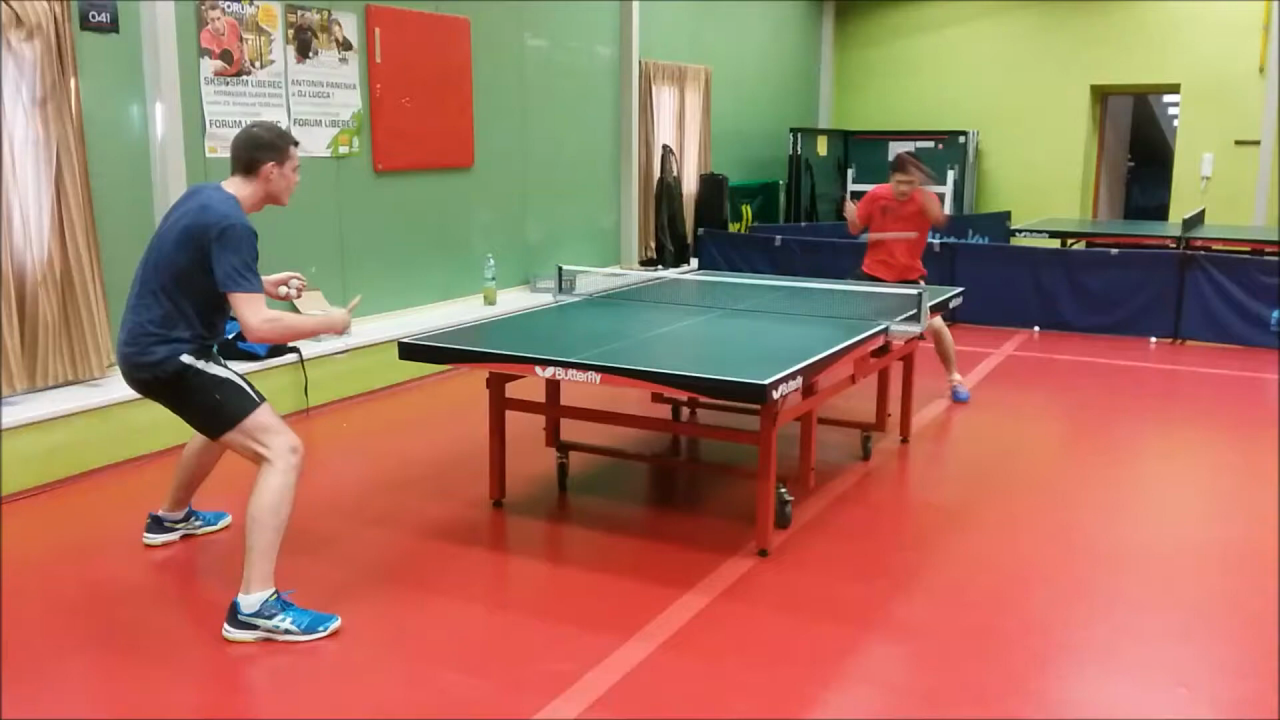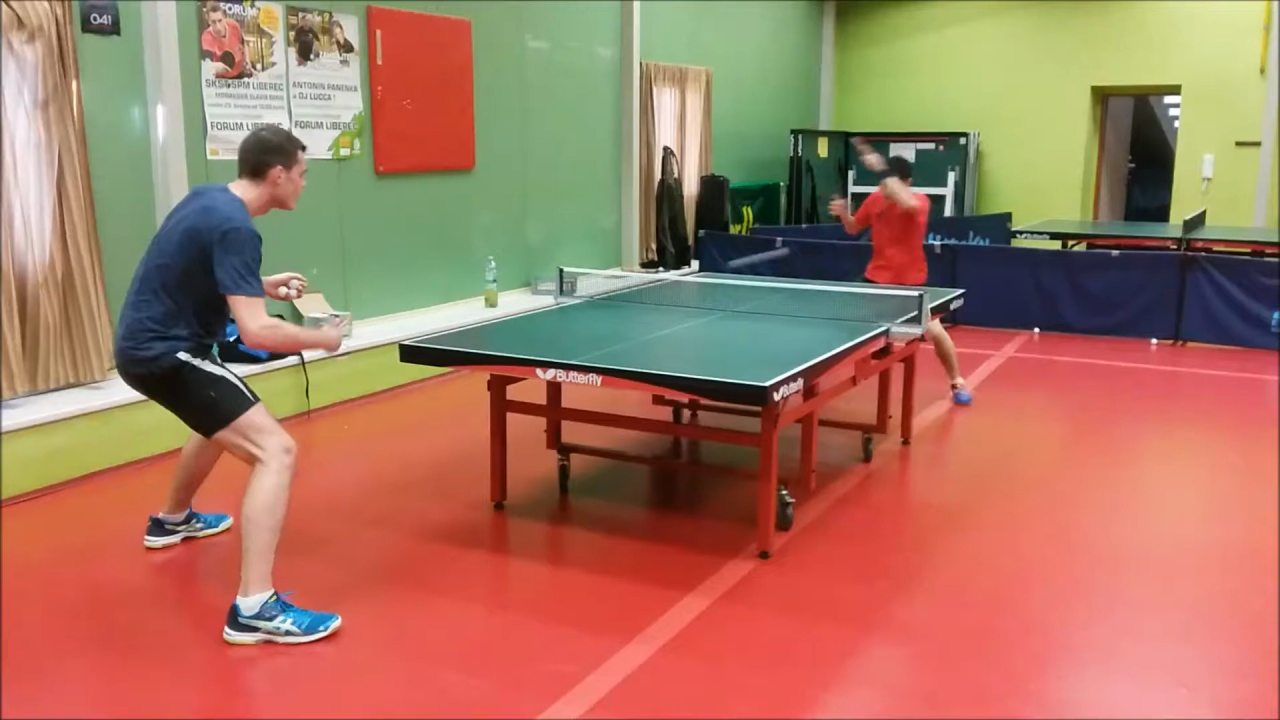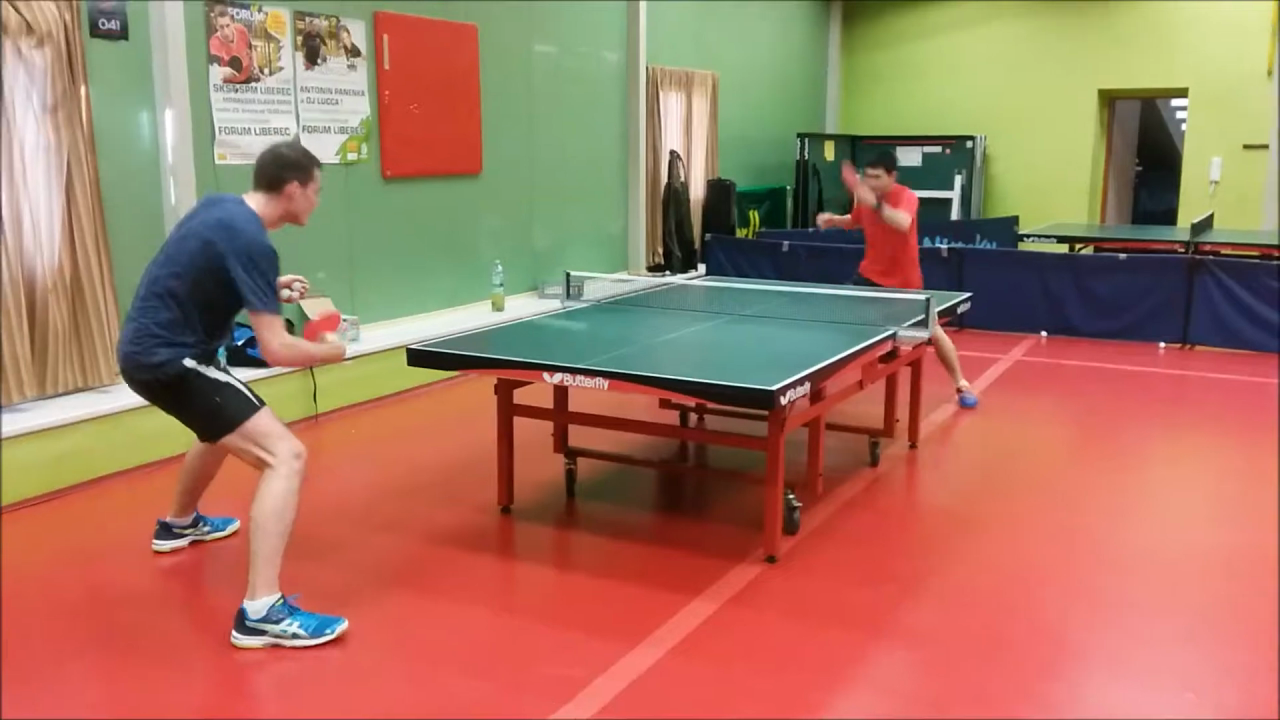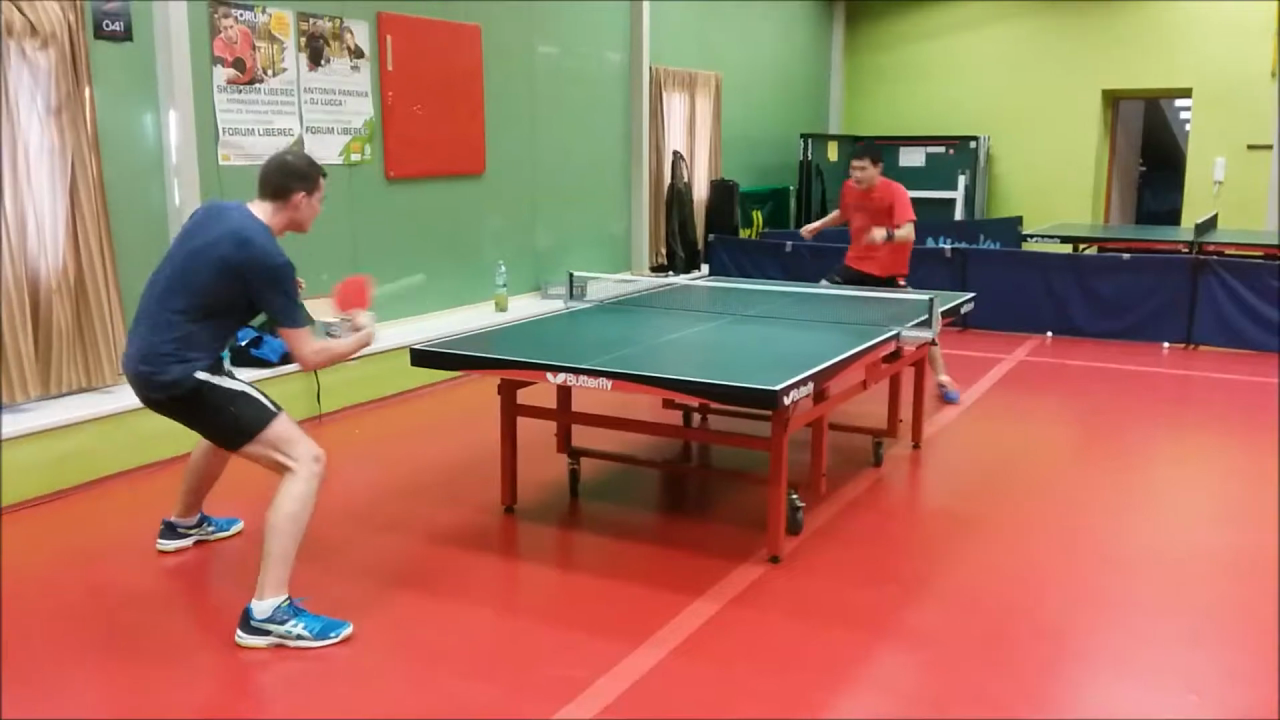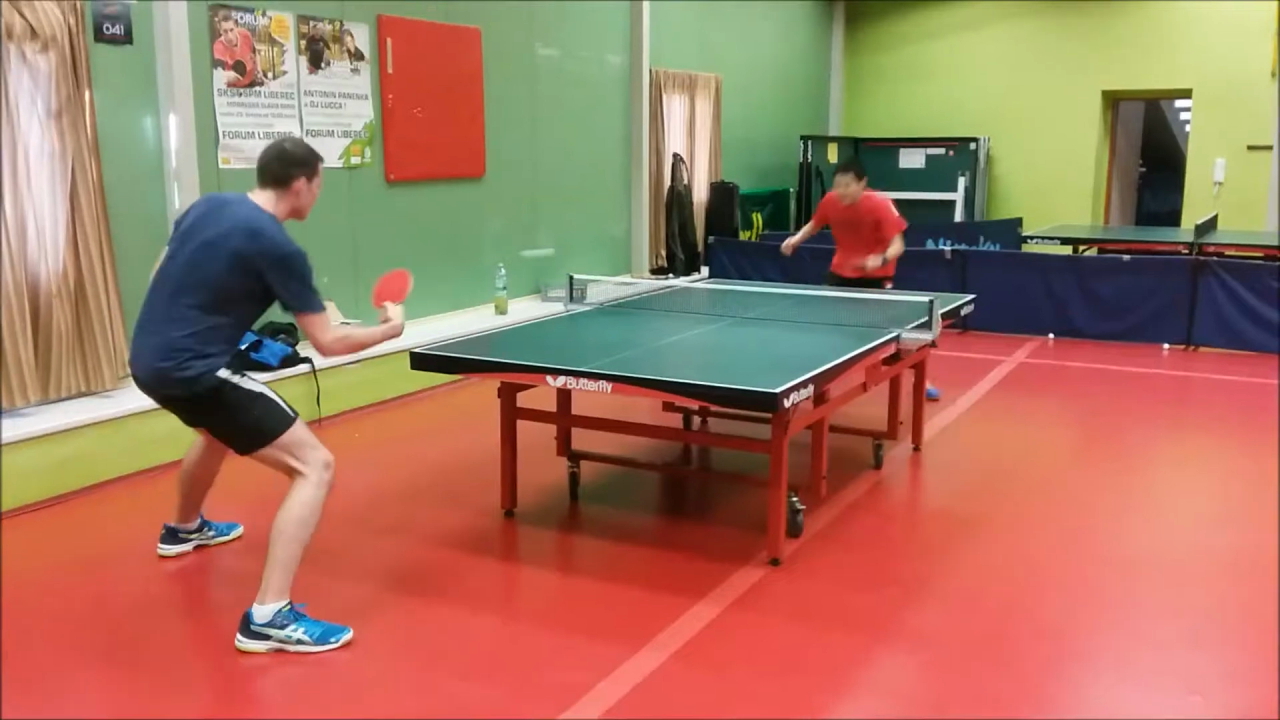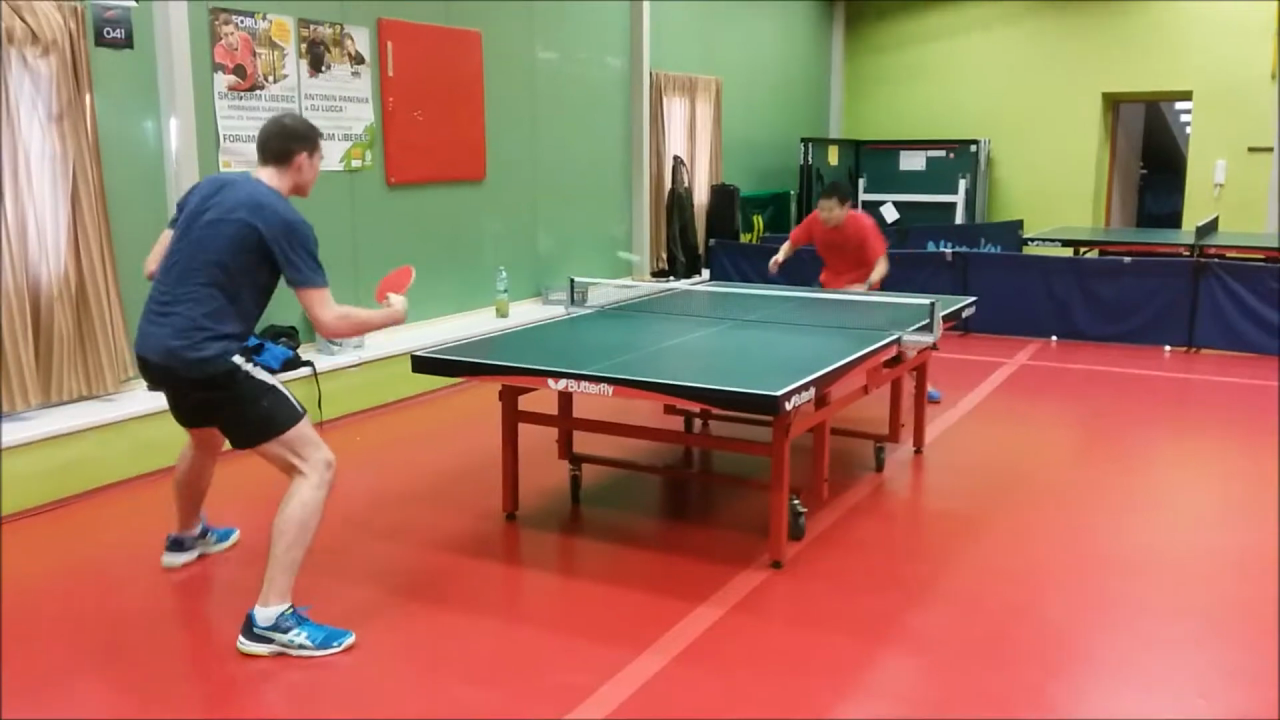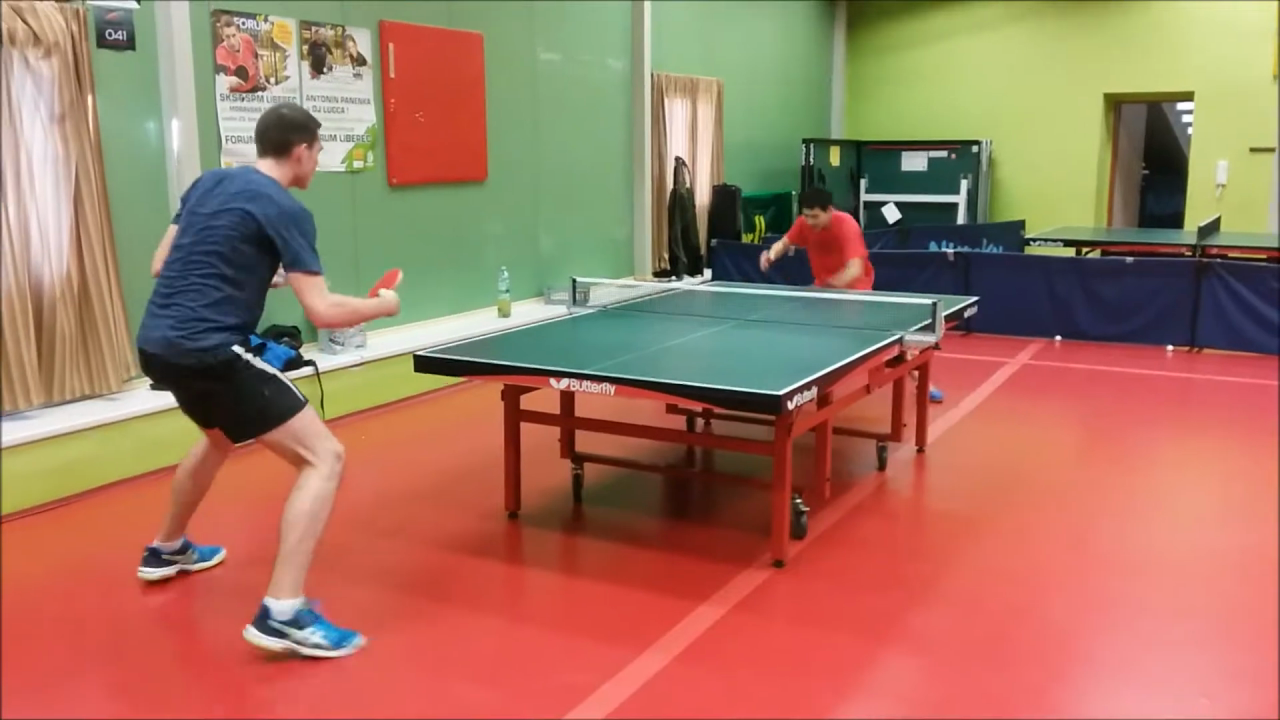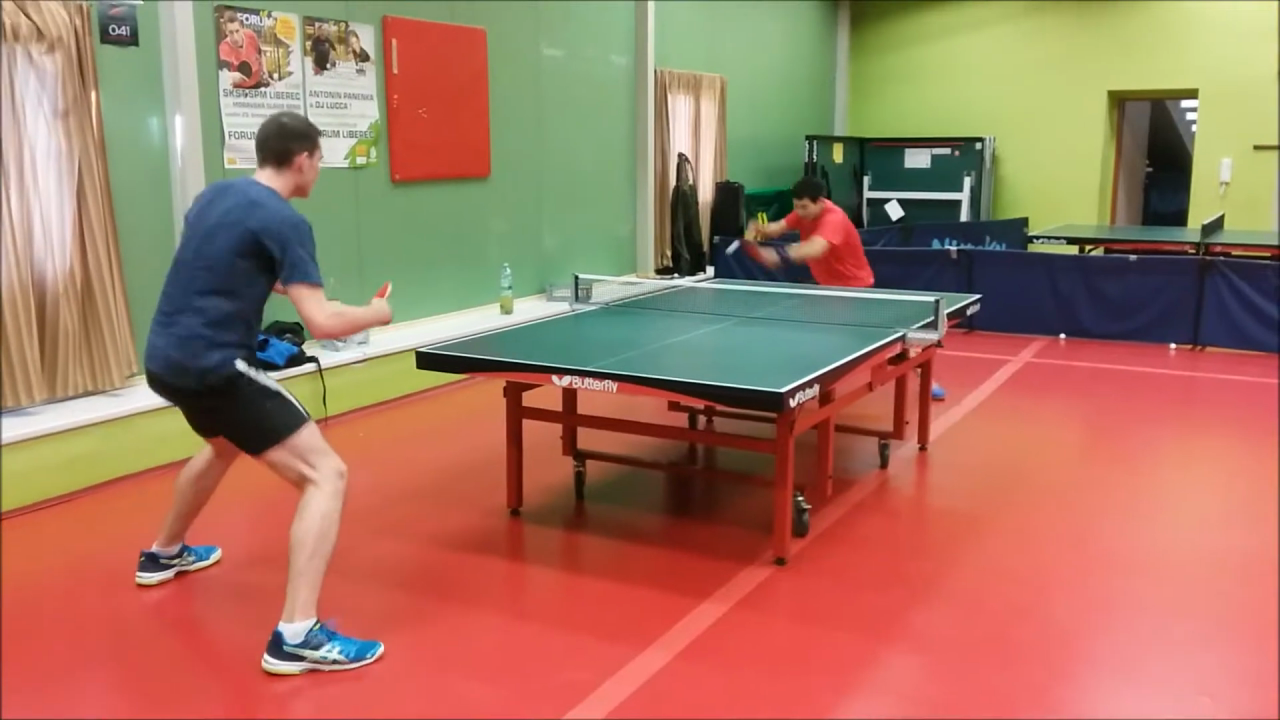
dt=0.1s
person 1, frame 1
left shoulder: (203, 197)
right shoulder: (230, 227)
right elbow: (258, 326)
left wrist: (263, 283)
right wrist: (327, 321)
left hip: (149, 346)
right hip: (168, 356)
left knee: (228, 419)
right knee: (282, 450)
left ankle: (170, 516)
right ankle: (255, 605)
person 1, frame 2
left shoulder: (208, 197)
right shoulder: (235, 228)
right elbow: (255, 332)
left wrist: (263, 284)
right wrist: (321, 337)
left hip: (148, 342)
right hip: (164, 352)
left knee: (224, 420)
right knee: (275, 451)
left ankle: (171, 519)
right ankle: (254, 607)
person 1, frame 3
left shoulder: (217, 205)
right shoulder: (255, 246)
right elbow: (276, 350)
left wrist: (268, 286)
right wrist: (330, 350)
left hip: (144, 349)
right hip: (166, 359)
left knee: (224, 423)
right knee: (285, 455)
left ankle: (179, 523)
right ankle: (261, 613)
person 1, frame 4
left shoulder: (214, 213)
right shoulder: (267, 259)
right elbow: (308, 354)
right wrist: (361, 337)
left hip: (149, 360)
right hip: (178, 374)
left knee: (236, 426)
right knee: (304, 460)
left ankle: (183, 522)
right ankle: (268, 612)
person 1, frame 5
left shoulder: (205, 207)
right shoulder: (277, 248)
left elbow: (167, 280)
right elbow: (328, 342)
right wrist: (389, 328)
left hip: (149, 360)
right hip: (194, 371)
left knee: (216, 432)
right knee: (313, 467)
left ankle: (183, 528)
right ankle: (267, 616)
person 1, frame 6
left shoulder: (208, 188)
right shoulder: (287, 223)
left elbow: (154, 268)
right elbow: (328, 322)
right wrist: (391, 315)
left hip: (154, 346)
right hip: (206, 356)
left knee: (206, 437)
right knee: (314, 466)
left ankle: (185, 538)
right ankle: (269, 618)
person 1, frame 7
left shoulder: (208, 182)
right shoulder: (286, 211)
left elbow: (161, 264)
right elbow: (322, 311)
right wrist: (383, 305)
left hip: (159, 344)
right hip: (210, 350)
left knee: (219, 437)
right knee: (323, 458)
left ankle: (167, 549)
right ankle: (280, 613)
person 1, frame 8
left shoulder: (215, 194)
right shoulder: (284, 222)
right elbow: (322, 321)
right wrist: (377, 313)
left hip: (163, 359)
right hip: (213, 366)
left knee: (224, 445)
right knee: (325, 476)
left ankle: (163, 553)
right ankle: (296, 636)
person 2, frame 1
left shoulder: (924, 198)
right shoulder: (876, 195)
left elbow: (939, 217)
right elbow: (855, 230)
left wrist: (923, 184)
right wrist: (851, 217)
left hip: (909, 275)
right hip: (874, 272)
left knee: (935, 325)
left ankle: (955, 379)
person 2, frame 2
left shoulder: (919, 202)
right shoulder: (874, 200)
left elbow: (907, 204)
right elbow: (853, 229)
left wrist: (881, 171)
right wrist: (844, 214)
left hip: (910, 281)
right hip: (876, 277)
left knee: (934, 331)
left ankle: (956, 381)
person 2, frame 3
left shoulder: (907, 197)
right shoulder: (865, 195)
left elbow: (904, 225)
left wrist: (875, 204)
right wrist: (834, 220)
left hip: (904, 280)
right hip: (870, 276)
left knee: (932, 331)
left ankle: (961, 384)
person 2, frame 4
left shoulder: (896, 192)
right shoulder: (849, 188)
left elbow: (909, 234)
left wrist: (887, 235)
right wrist: (818, 225)
left hip: (889, 270)
right hip: (855, 264)
left ankle: (942, 378)
person 2, frame 5
left shoulder: (880, 204)
right shoulder: (830, 201)
left elbow: (898, 245)
right elbow: (815, 224)
left wrist: (881, 259)
right wrist: (796, 238)
left hip: (876, 273)
right hip: (841, 271)
person 2, frame 6
left shoulder: (864, 225)
right shoulder: (815, 220)
left elbow: (882, 265)
right elbow: (792, 242)
left wrist: (865, 286)
right wrist: (781, 256)
left hip: (862, 288)
right hip: (830, 285)
person 2, frame 7
left shoulder: (846, 226)
right shoulder: (806, 222)
left elbow: (855, 270)
right elbow: (785, 242)
left wrist: (825, 288)
right wrist: (772, 253)
left hip: (854, 289)
right hip: (823, 287)
left ankle: (918, 379)
person 2, frame 8
left shoulder: (834, 218)
right shoulder: (803, 213)
left elbow: (815, 248)
right elbow: (779, 227)
left wrist: (780, 256)
right wrist: (761, 229)
left hip: (855, 284)
right hip: (825, 283)
